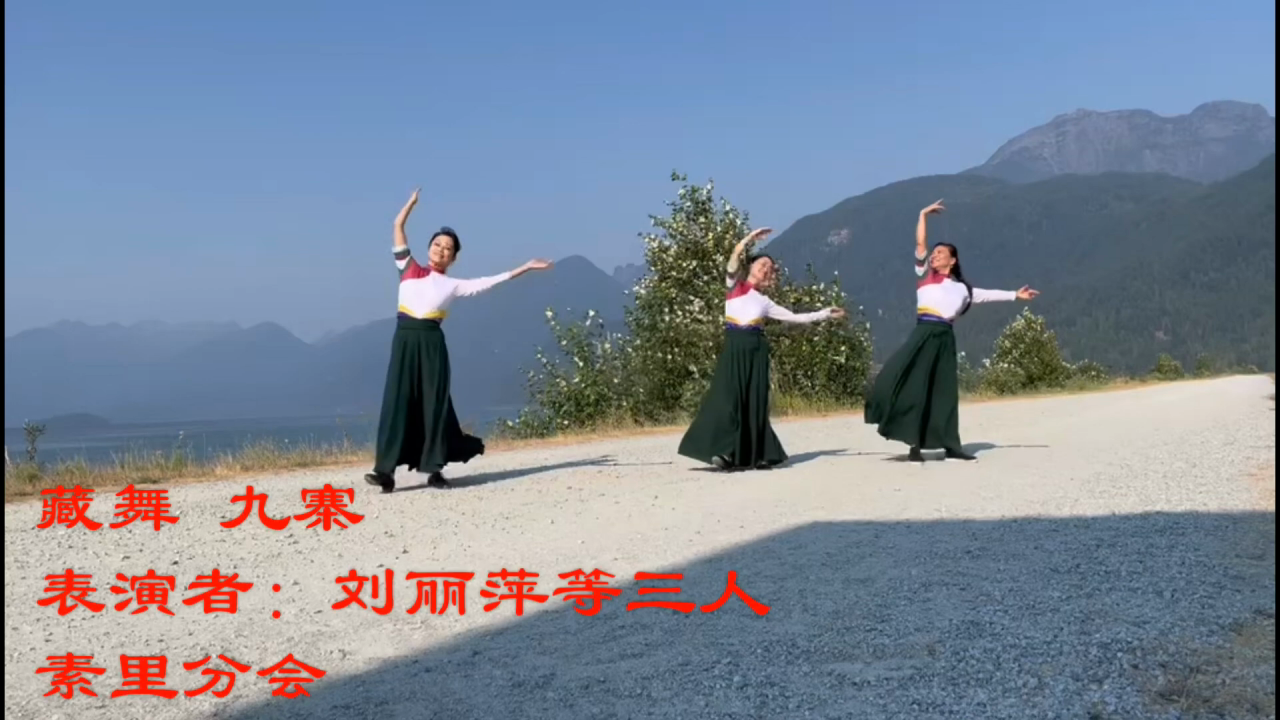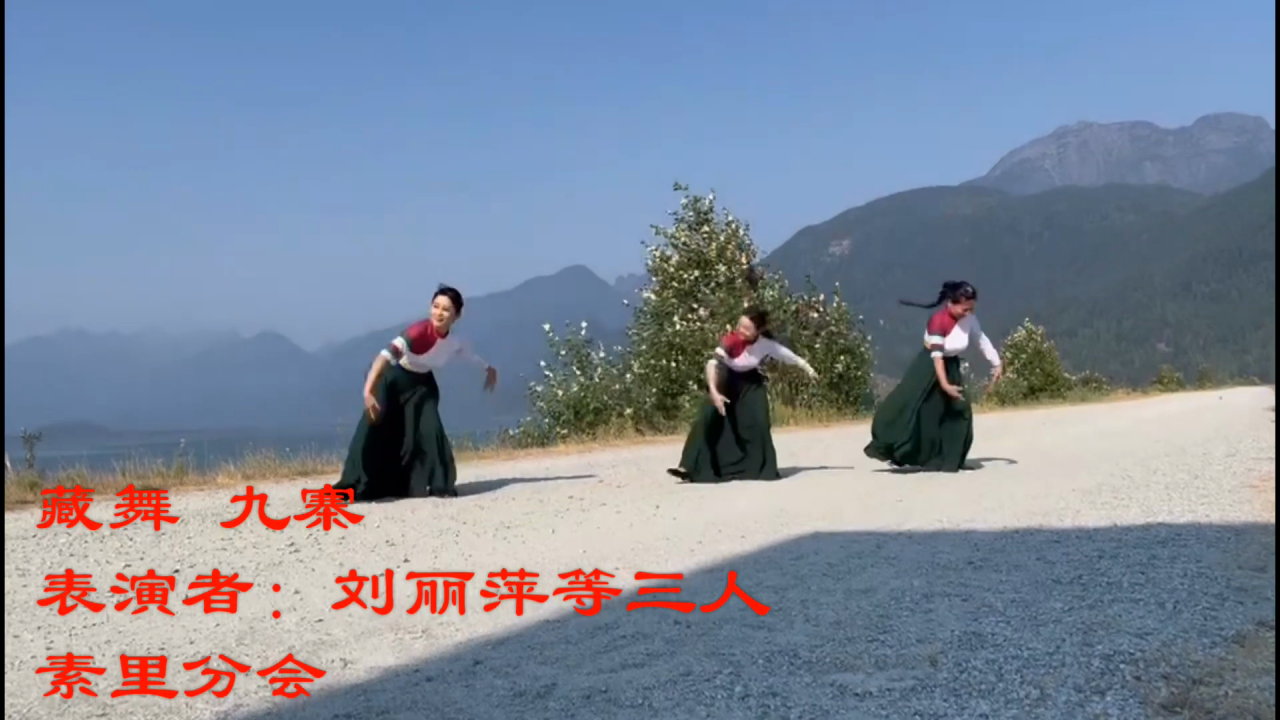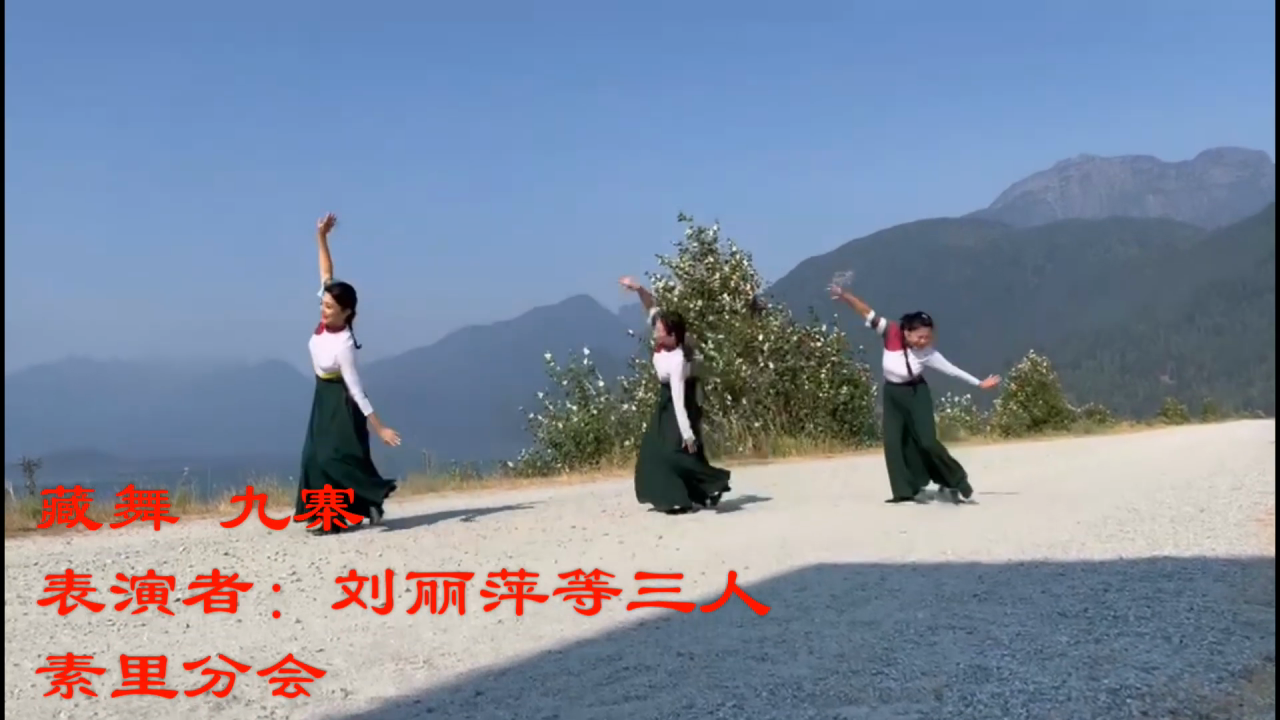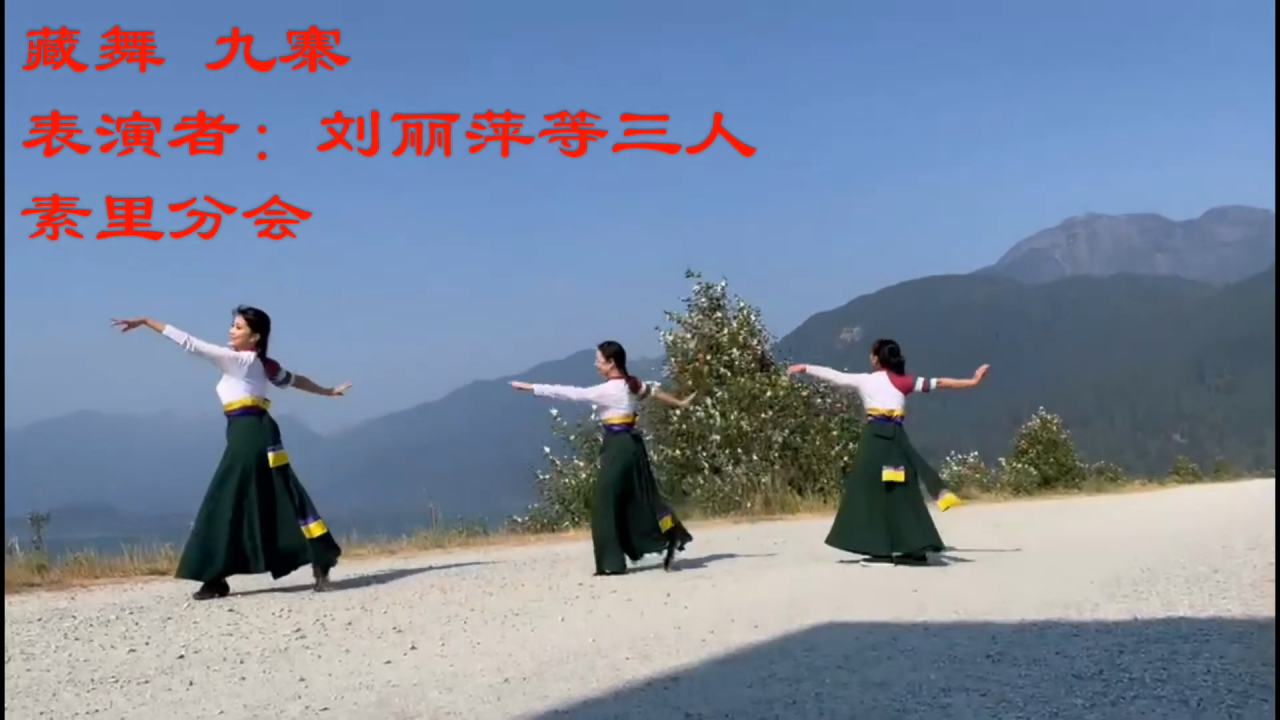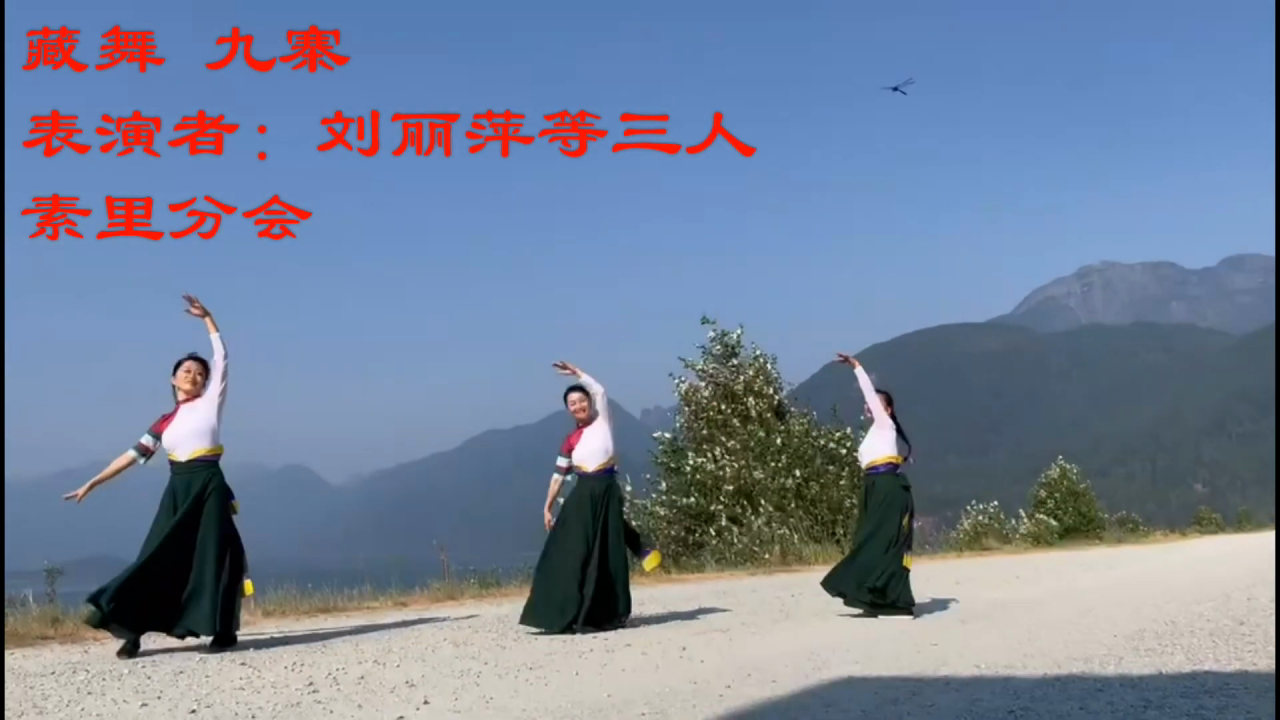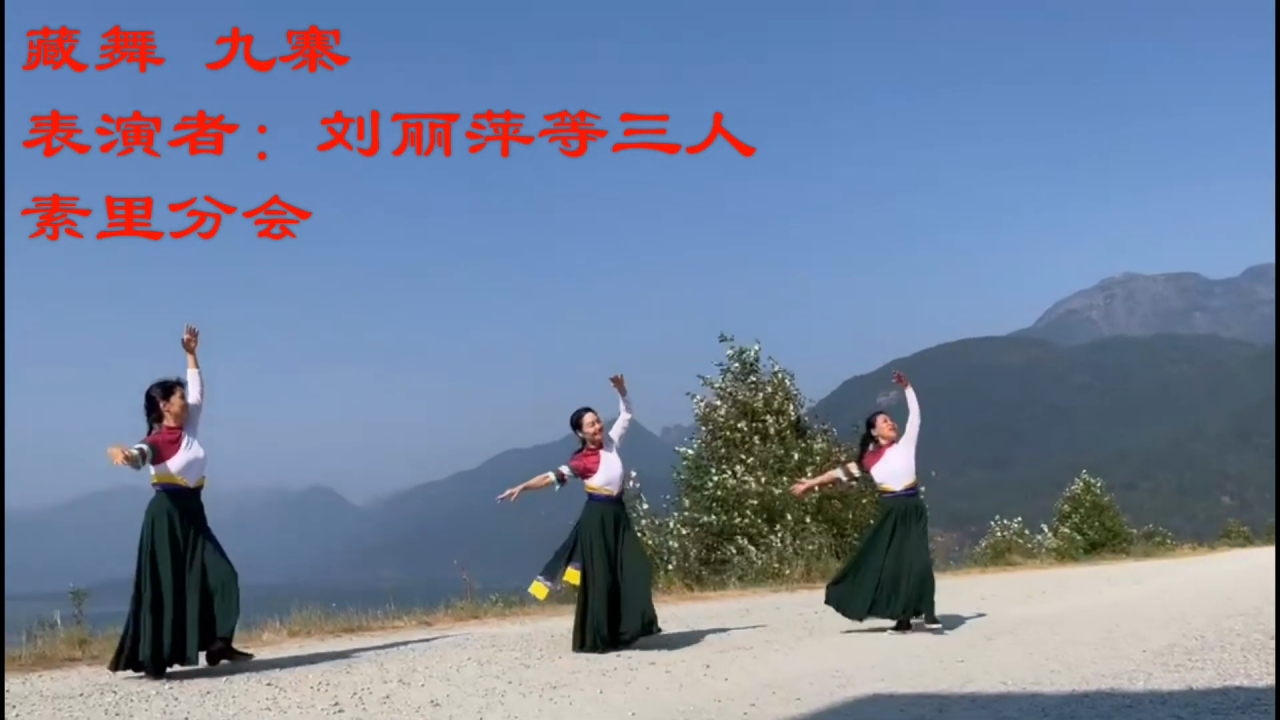
dt=0.7s
person 1, frame 1
left shoulder: (453, 285)
right shoulder: (409, 269)
left elbow: (489, 282)
right elbow: (398, 230)
left wrist: (525, 268)
right wrist: (411, 203)
left hip: (431, 343)
right hip: (404, 340)
left knee: (434, 403)
right knee: (397, 402)
left ankle: (434, 469)
right ankle: (386, 471)
person 1, frame 2
left shoulder: (454, 343)
right shoulder: (417, 332)
left elbow: (470, 356)
right elbow: (386, 357)
left wrist: (488, 368)
right wrist: (368, 390)
left hip: (422, 385)
right hip: (393, 380)
left knee: (430, 429)
right knee: (372, 427)
left ankle: (438, 483)
right ankle: (353, 486)
person 1, frame 3
left shoulder: (343, 346)
right shoulder: (325, 321)
left elbow: (357, 389)
right elbow: (327, 275)
left wrist: (377, 426)
right wrist: (322, 237)
left hip: (340, 397)
right hip: (325, 393)
left knee: (336, 454)
right knee: (316, 455)
left ankle: (372, 497)
person 1, frame 4
left shoulder: (236, 360)
right shoulder: (264, 364)
left elbow: (191, 344)
right elbow: (294, 379)
left wrist: (146, 321)
right wrist: (329, 392)
left hip: (246, 433)
right hip: (257, 432)
left knee: (228, 504)
right knee: (280, 499)
left ankle: (215, 578)
right ankle: (320, 559)
person 1, frame 5
left shoulder: (210, 403)
right shoulder: (164, 423)
left elbow: (221, 359)
right elbow: (134, 455)
left wrist: (207, 317)
right wrist: (93, 483)
left hip: (208, 485)
right hip: (178, 489)
left knee: (211, 558)
right knee: (160, 557)
left ankle: (223, 632)
right ankle: (131, 629)
person 1, frame 6
left shoulder: (189, 430)
right shoulder: (155, 441)
left elbow: (198, 391)
right elbow: (133, 456)
left wrist: (191, 354)
right wrist: (119, 454)
left hip: (193, 513)
right hip: (166, 515)
left knee: (218, 574)
right knee: (164, 585)
left ankle: (217, 644)
right ankle: (156, 659)
person 2, frame 1
left shoulder: (764, 302)
right shoulder: (735, 285)
left elbow: (794, 317)
right elbow: (734, 256)
left wrist: (825, 313)
right wrist: (753, 235)
left hip: (755, 349)
right hip: (734, 347)
left knee: (754, 400)
right knee: (729, 399)
left ankle: (752, 455)
right ankle: (727, 453)
person 2, frame 2
left shoulder: (766, 344)
right shoulder: (730, 340)
left elbow: (786, 356)
right elbow: (713, 362)
left wrist: (806, 367)
right wrist: (714, 391)
left hip: (750, 384)
right hip: (726, 380)
left knee: (758, 423)
right knee: (708, 419)
left ankle: (763, 468)
right ankle: (687, 468)
person 2, frame 3
left shoulder: (677, 361)
right shoulder: (663, 340)
left elbow: (678, 400)
right elbow: (651, 306)
left wrist: (686, 432)
right wrist: (638, 288)
left hip: (681, 399)
right hip: (667, 398)
left knee: (674, 452)
right knee: (654, 449)
left ankle: (713, 484)
right ankle: (676, 499)
person 2, frame 4
left shoulder: (608, 390)
right shoulder: (631, 383)
left elbow: (571, 393)
right elbow: (654, 391)
left wrist: (533, 388)
right wrist: (680, 403)
left hip: (618, 446)
right hip: (630, 444)
left knee: (607, 504)
right knee: (634, 499)
left ankle: (612, 562)
right ankle: (669, 537)
person 2, frame 5
left shoulder: (602, 423)
right shoulder: (572, 439)
left elbow: (600, 392)
right elbow: (558, 475)
left wrist: (578, 374)
right wrist: (548, 507)
left hip: (606, 491)
right hip: (583, 492)
left knee: (608, 555)
right knee: (572, 555)
left ankle: (609, 614)
right ankle: (565, 617)
person 2, frame 6
left shoulder: (611, 442)
right shoulder: (580, 461)
left elbow: (626, 414)
right elbow: (551, 477)
left wrist: (621, 390)
right wrist: (522, 487)
left hip: (619, 515)
right hip: (596, 517)
left knee: (636, 568)
right knee: (599, 577)
left ankle: (634, 628)
right ankle: (595, 638)
person 3, frame 1
left shoulder: (961, 288)
right shoulder: (925, 275)
left elbow: (987, 295)
right elbow: (920, 244)
left wrist: (1016, 295)
right wrist: (923, 214)
left hip: (945, 338)
right hip: (924, 334)
left knee: (945, 391)
right knee: (910, 381)
left ankle: (949, 445)
right ankle: (914, 445)
person 3, frame 2
left shoulder: (969, 319)
right shoulder: (939, 320)
left elbow: (982, 340)
right elbow: (936, 354)
left wrist: (996, 362)
right wrist: (944, 383)
left hip: (951, 367)
right hip: (928, 366)
left knee: (960, 412)
right knee: (909, 406)
left ankle: (951, 459)
right ankle: (893, 451)
person 3, frame 3
left shoulder: (928, 353)
right shoulder: (892, 333)
left elbow: (952, 370)
right elbow: (867, 313)
left wrist: (979, 383)
right wrist: (845, 296)
left hip: (915, 396)
right hip: (893, 395)
left knee: (926, 440)
right knee: (894, 443)
left ankle: (952, 481)
right ankle: (906, 490)
person 3, frame 4
left shoulder: (866, 381)
right shoulder: (905, 380)
left elbow: (834, 376)
right elbow: (937, 383)
left wrist: (805, 368)
right wrist: (972, 381)
left hip: (875, 436)
right hip: (897, 437)
left knee: (872, 491)
right knee: (902, 492)
left ankle: (882, 550)
right ankle: (915, 548)
person 3, frame 5
left shoulder: (885, 425)
right shoulder: (880, 432)
left elbow: (870, 392)
left wrist: (856, 365)
right wrist: (904, 502)
left hip: (887, 487)
right hip: (877, 489)
left knee: (882, 542)
right knee: (876, 543)
left ankle: (896, 602)
right ankle: (888, 601)
person 3, frame 6
left shoulder: (905, 444)
right shoulder: (869, 459)
left elbow: (915, 415)
right elbow: (842, 473)
left wrist: (907, 388)
right wrist: (810, 483)
left hip: (913, 509)
right hip: (890, 512)
left knee: (916, 559)
right knee: (887, 563)
left ankle: (928, 614)
right ankle: (903, 617)
